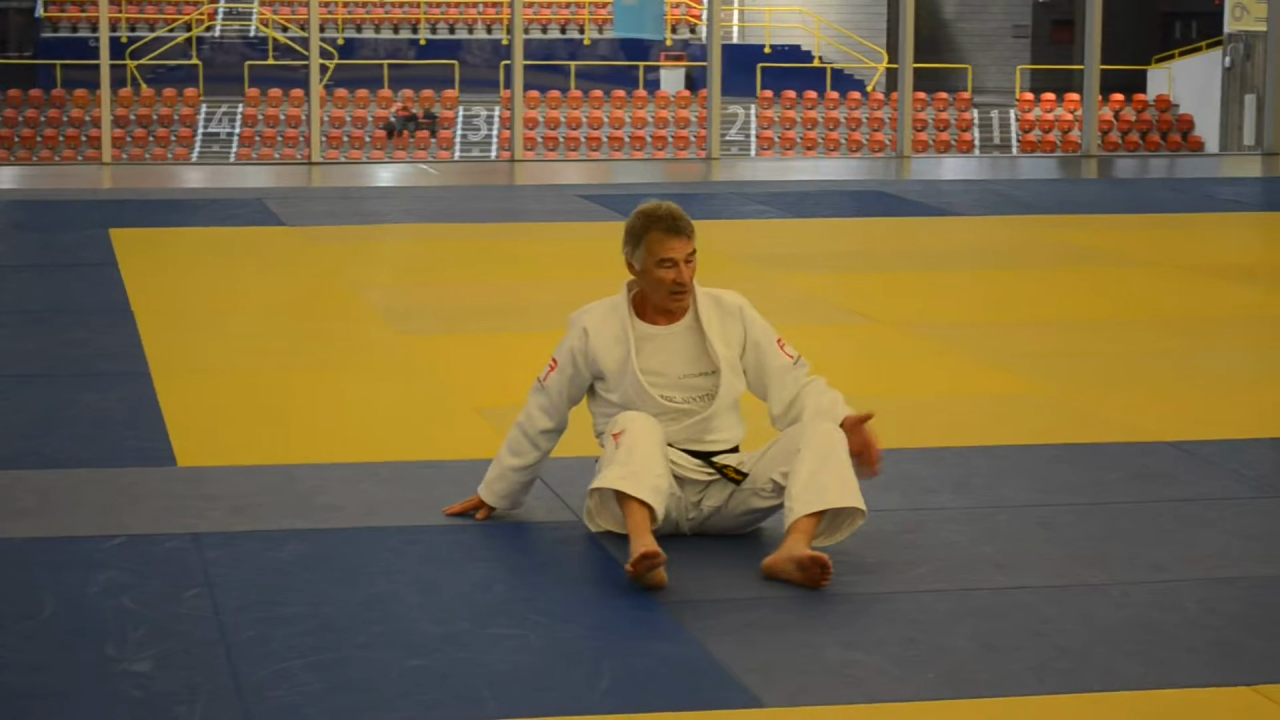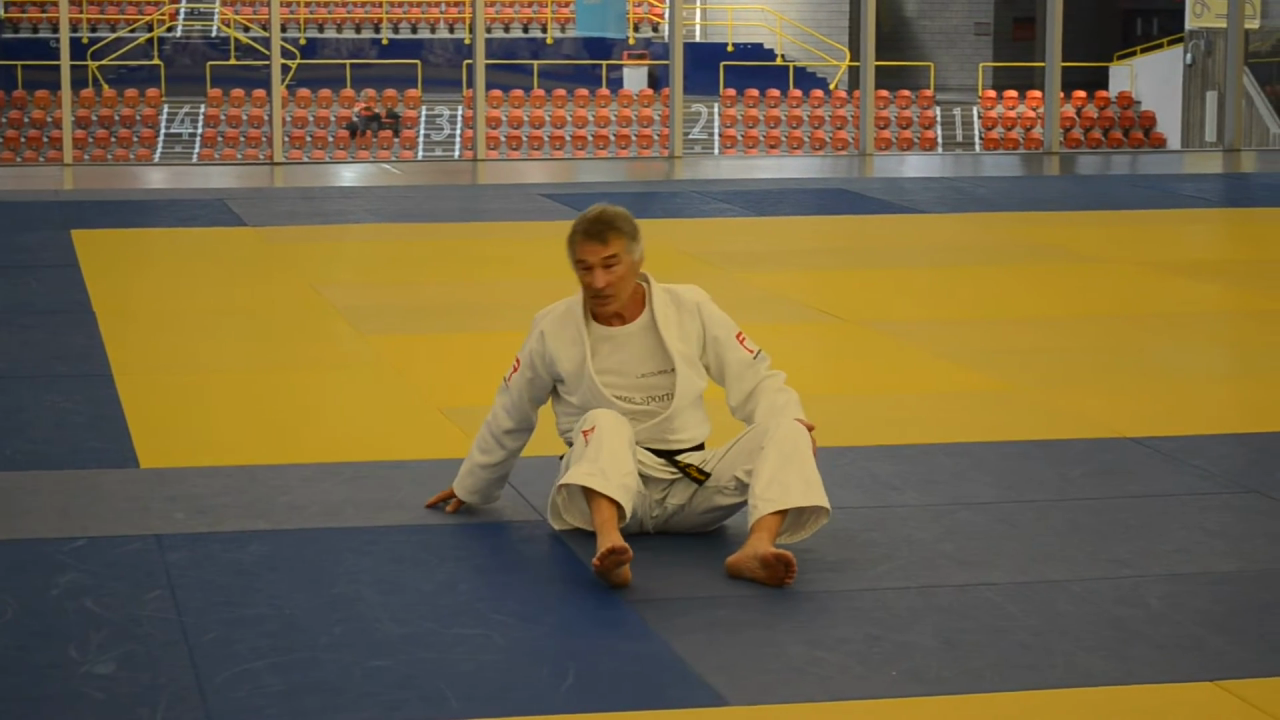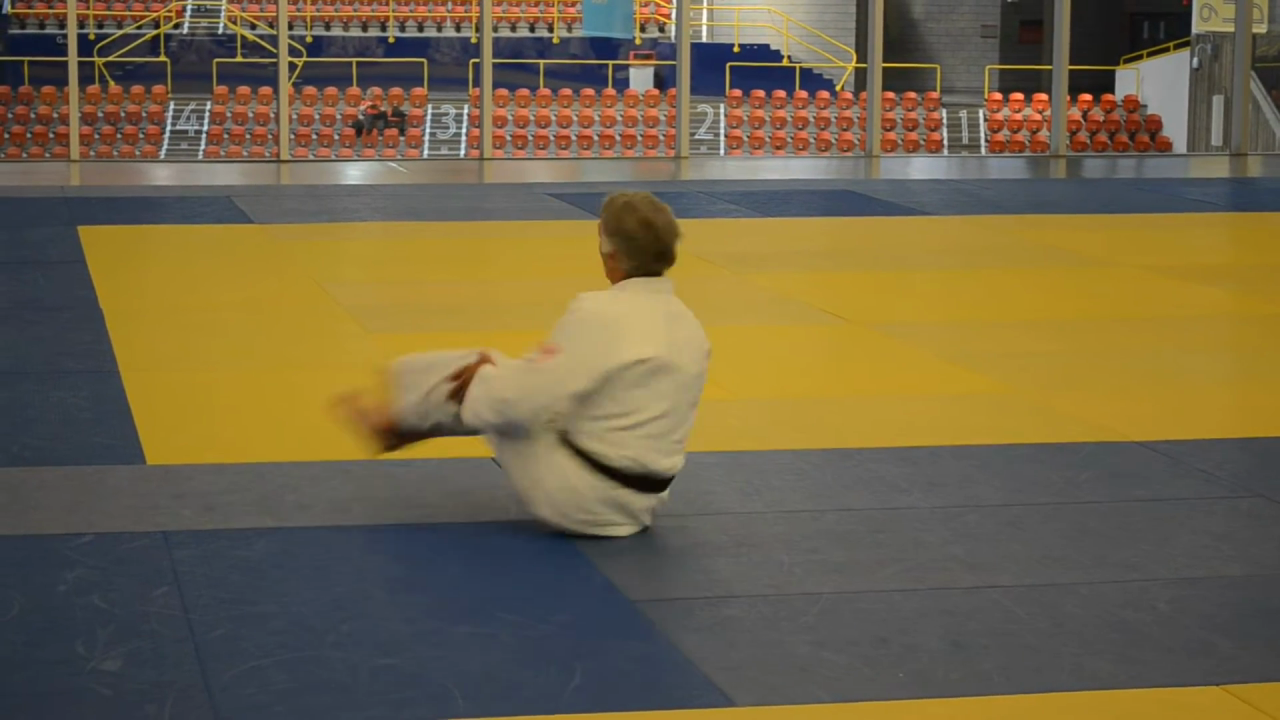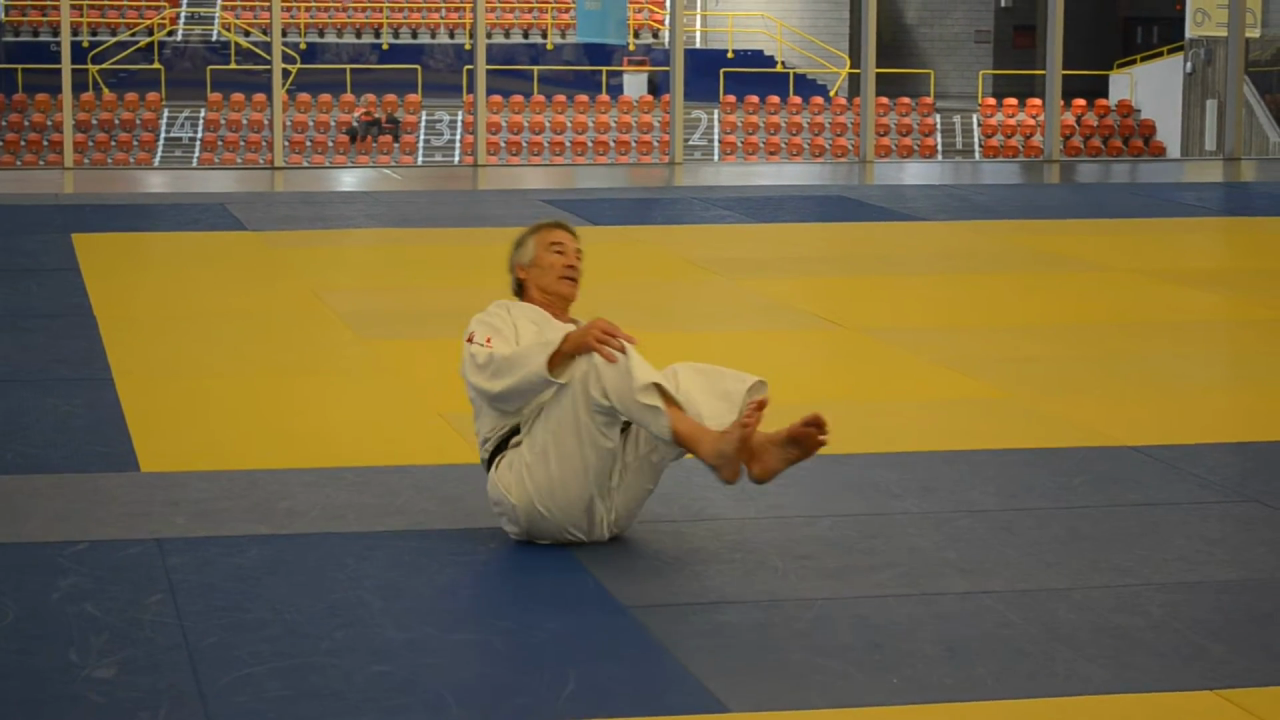
dt=1s
person 1, frame 1
left shoulder: (731, 311)
right shoulder: (595, 328)
left elbow: (792, 384)
right elbow: (543, 415)
left wrist: (841, 424)
right wrist: (495, 492)
left hip: (721, 486)
right hip: (641, 484)
left knee: (813, 434)
right knee: (633, 427)
left ankle: (792, 552)
right ankle: (643, 550)
person 1, frame 2
left shoulder: (690, 306)
right shoulder: (553, 330)
left elbow: (754, 376)
right elbow: (510, 416)
left wrist: (792, 421)
right wrist: (471, 487)
left hip: (686, 483)
right hip: (604, 480)
left knee: (784, 435)
right knee: (604, 424)
left ankle: (756, 549)
right ankle: (608, 546)
person 1, frame 3
left shoulder: (605, 313)
right shoulder: (687, 328)
left elbow: (527, 397)
left wrist: (480, 382)
left hip: (560, 494)
left knee: (473, 376)
left ankle: (391, 424)
person 1, frame 4
left shoulder: (600, 339)
right shoulder: (501, 319)
left elbow: (643, 412)
right elbow: (496, 379)
right wrist: (570, 346)
right hip: (540, 492)
left knee: (683, 382)
right knee: (608, 359)
left ankle: (756, 451)
right ankle: (710, 447)
